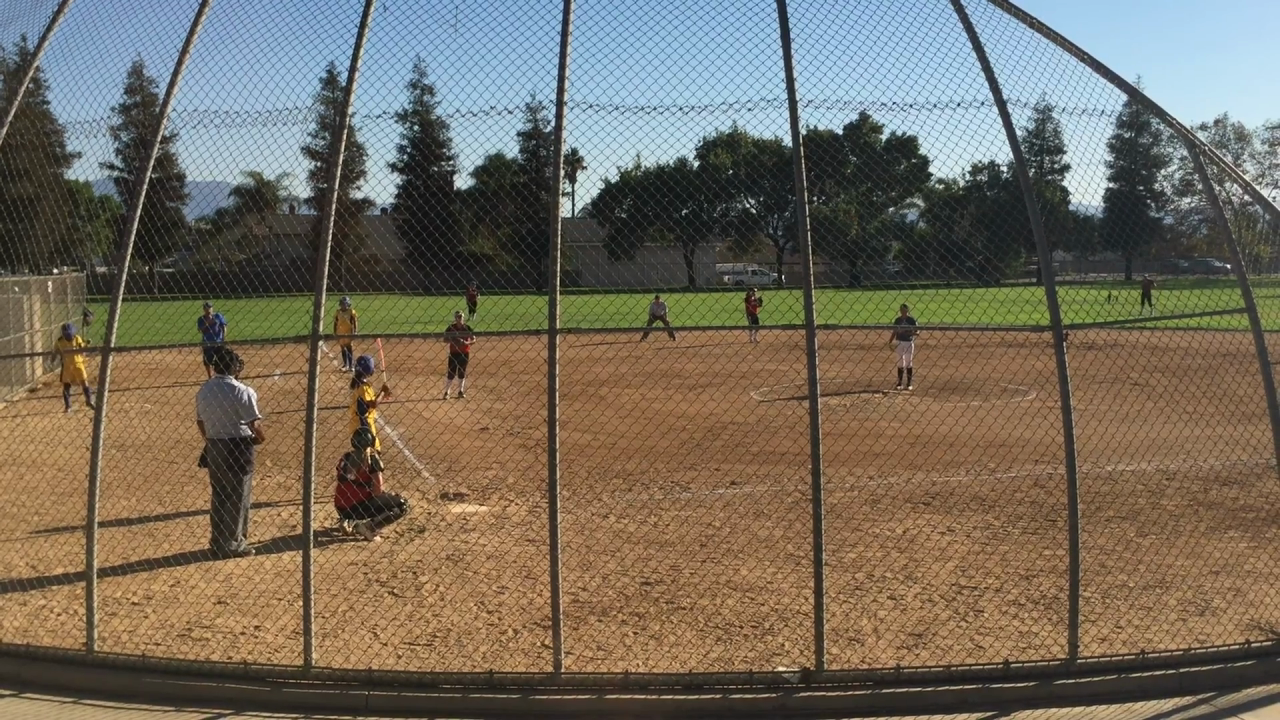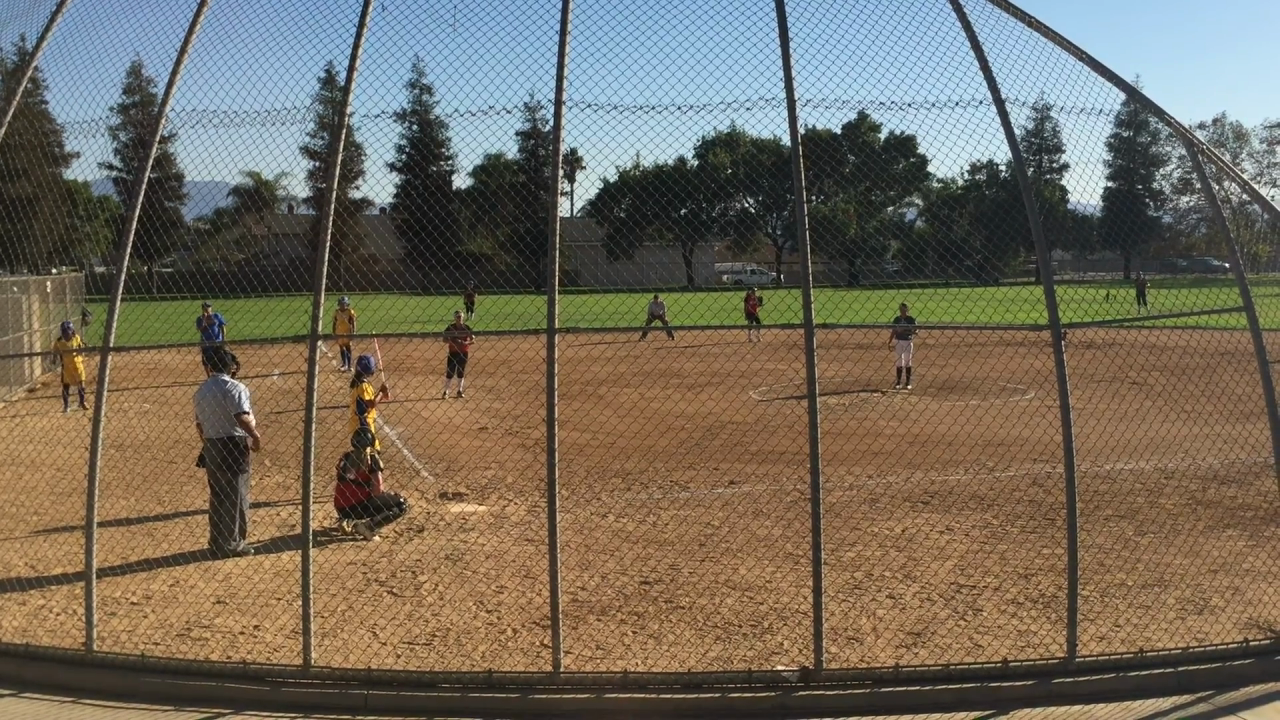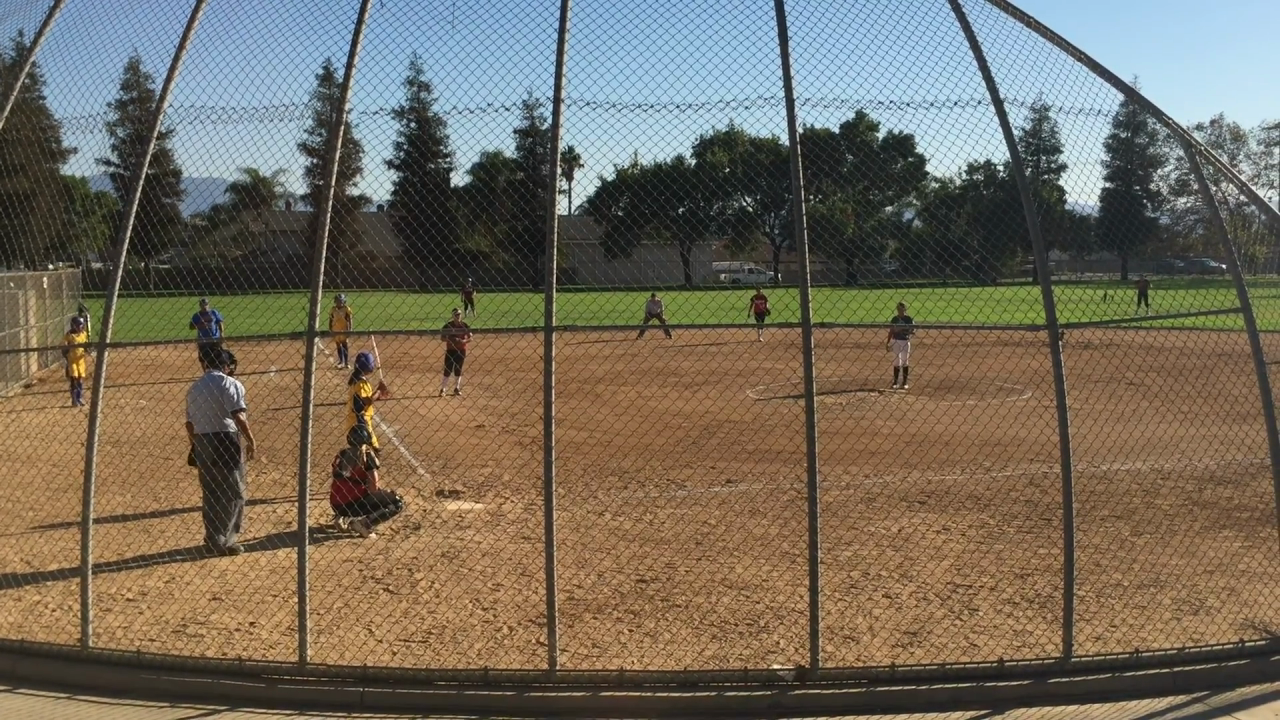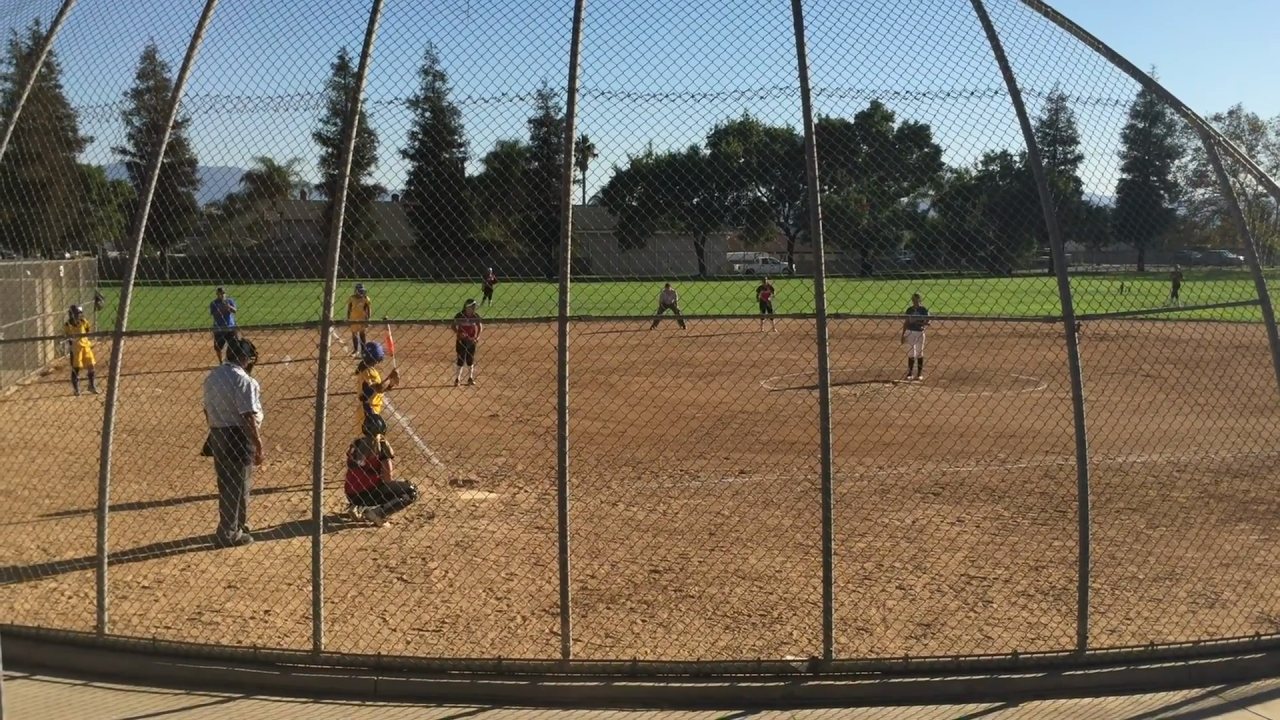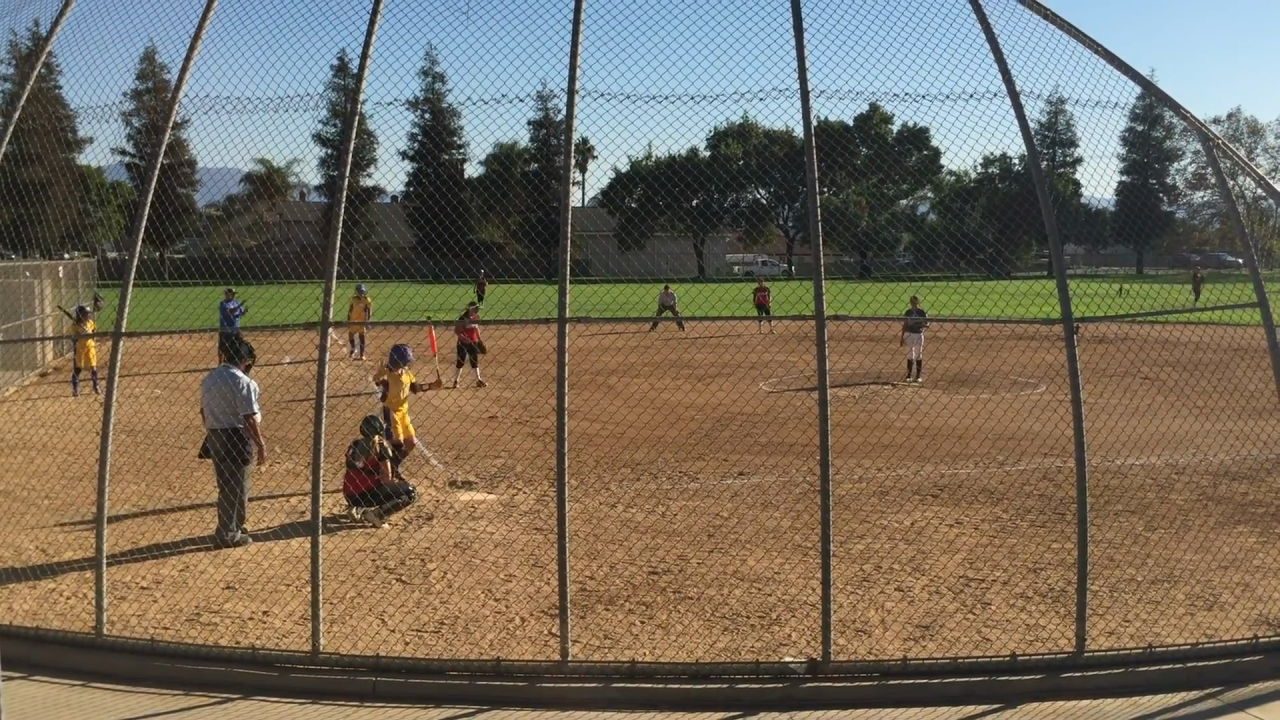
dt=1s
person 1, frame 1
left shoulder: (204, 390)
right shoulder: (241, 391)
left elbow: (201, 422)
right elbow: (254, 423)
right wrist: (261, 437)
left hip: (213, 448)
right hip: (238, 447)
left knee: (219, 495)
right knee: (238, 496)
left ankle: (218, 541)
right ankle: (232, 544)
person 1, frame 2
left shoulder: (201, 391)
right shoulder: (234, 387)
left elbow: (200, 424)
right elbow: (242, 417)
right wrist: (256, 436)
left hip: (211, 447)
right hip: (233, 446)
left knee: (217, 495)
right knee: (236, 496)
left ankle: (217, 541)
right ankle: (231, 544)
person 1, frame 3
left shoulder: (195, 388)
right shoulder: (229, 384)
left elbow: (189, 423)
right elbow: (238, 415)
left wrist: (196, 447)
right wrist: (251, 440)
left hip: (201, 444)
right hip: (225, 442)
left knee: (210, 494)
right knee: (233, 493)
left ankle: (213, 537)
right ankle: (224, 539)
person 1, frame 4
left shoulder: (212, 376)
right shoulder: (244, 380)
left elbow: (208, 410)
right elbow: (248, 417)
right wrist: (258, 444)
left hip: (217, 435)
right hip: (238, 437)
left knee: (226, 484)
right knee: (238, 486)
left ankle: (230, 527)
right ankle: (231, 533)
person 1, frame 5
left shoulder: (210, 378)
right shoulder: (242, 381)
left elbow: (204, 411)
right elbow: (249, 417)
right wrist: (260, 444)
left hip: (214, 437)
right hip: (236, 438)
left knee: (225, 485)
right knee: (236, 487)
left ankle: (228, 528)
right ankle: (229, 534)
